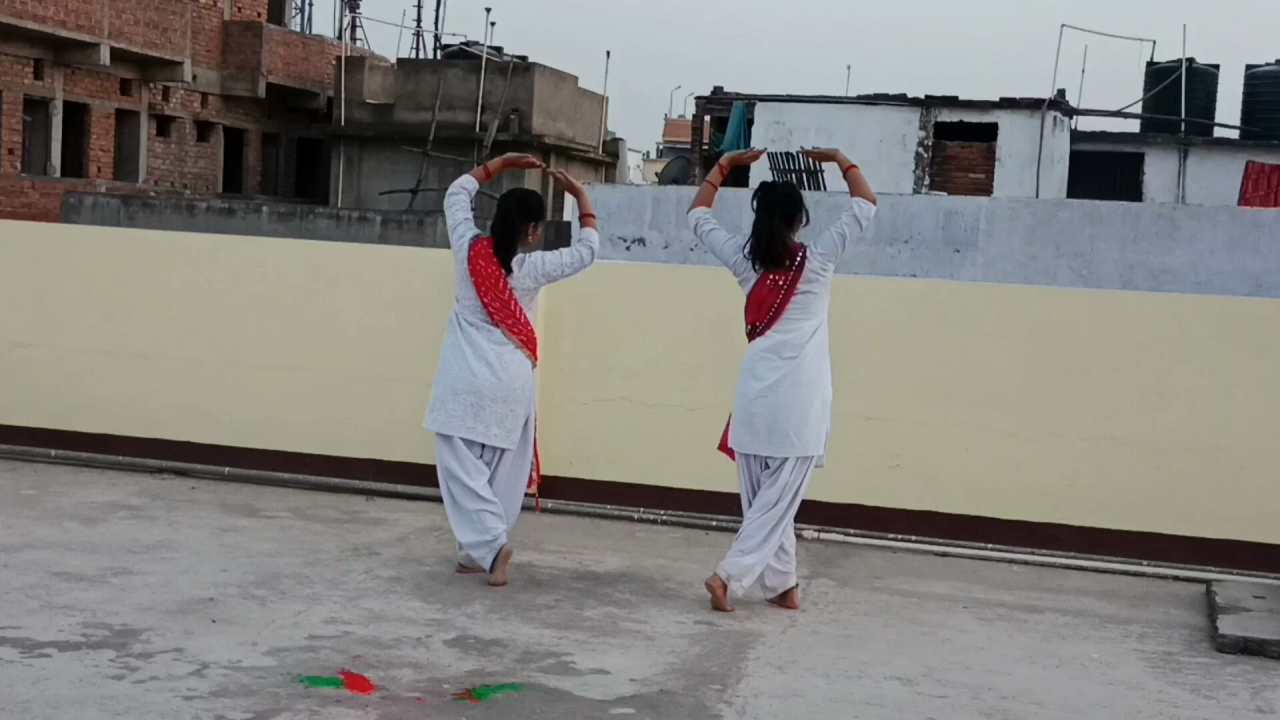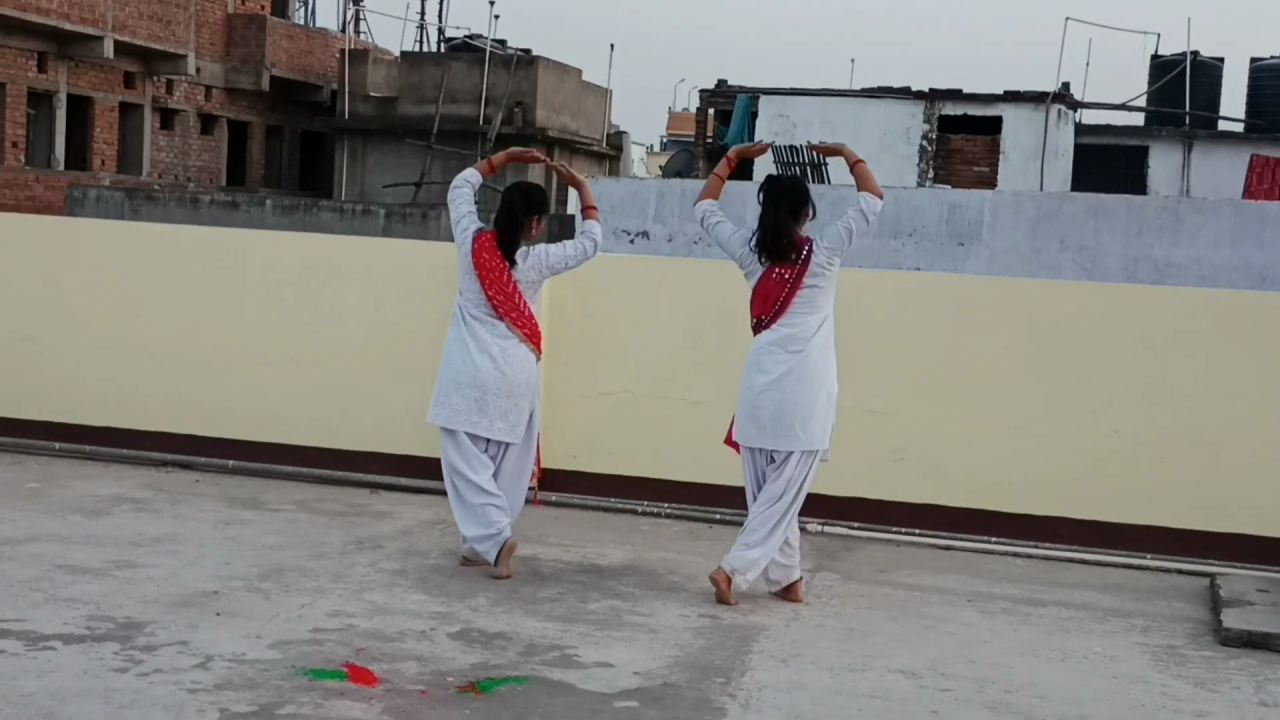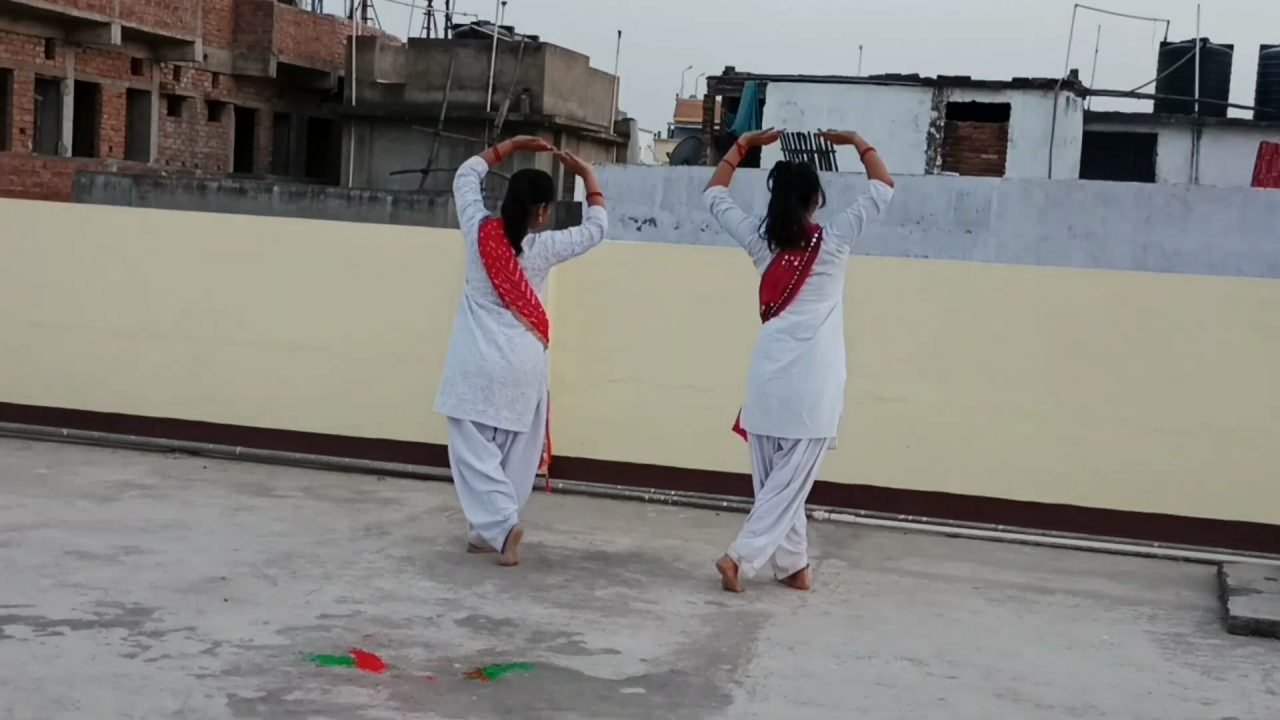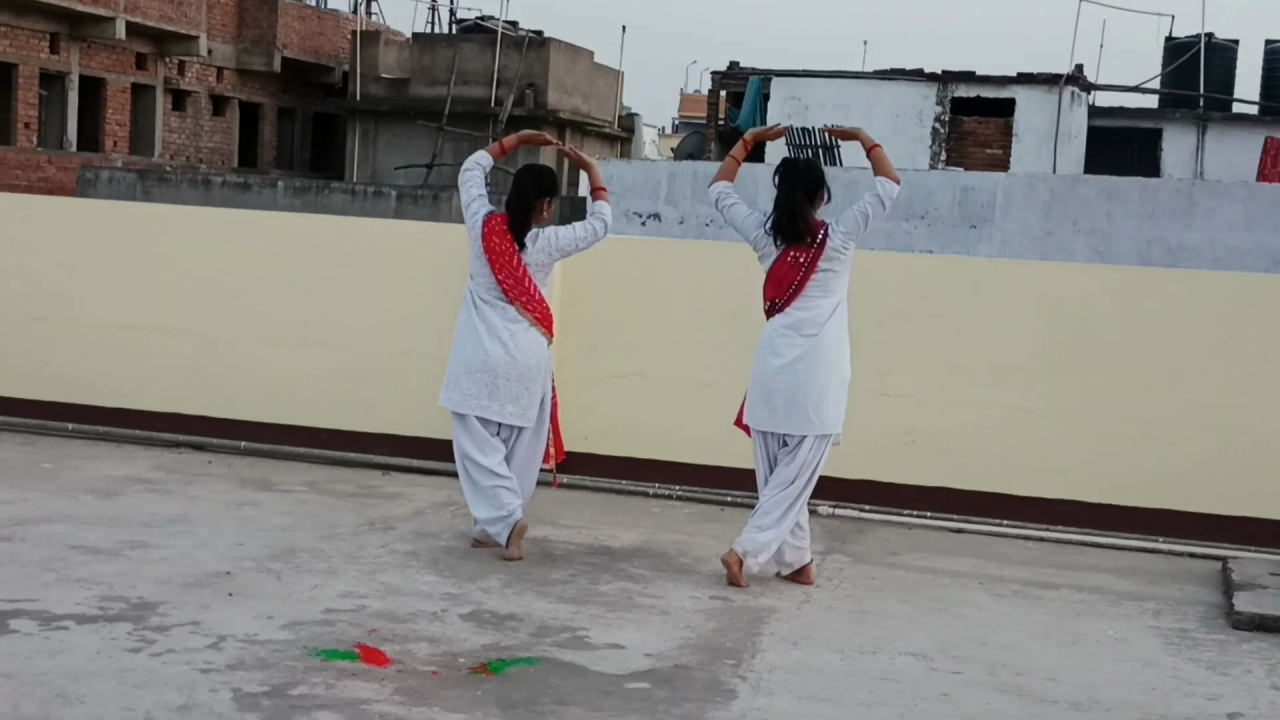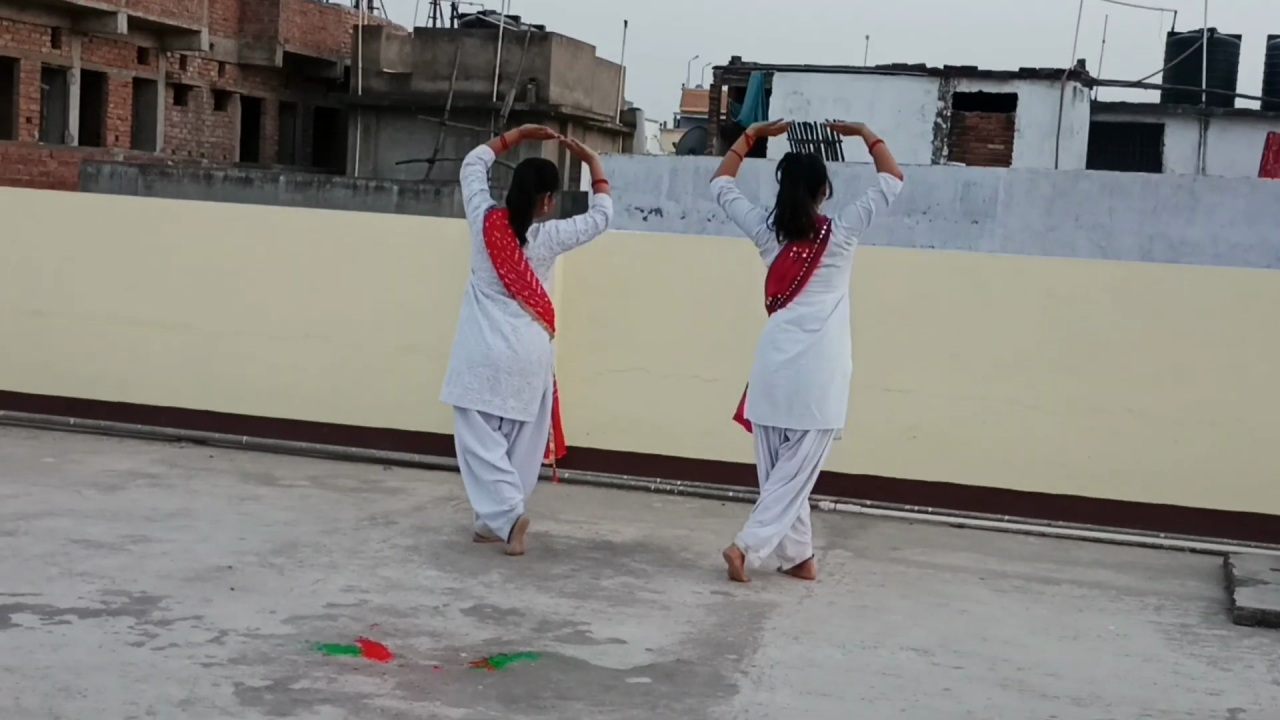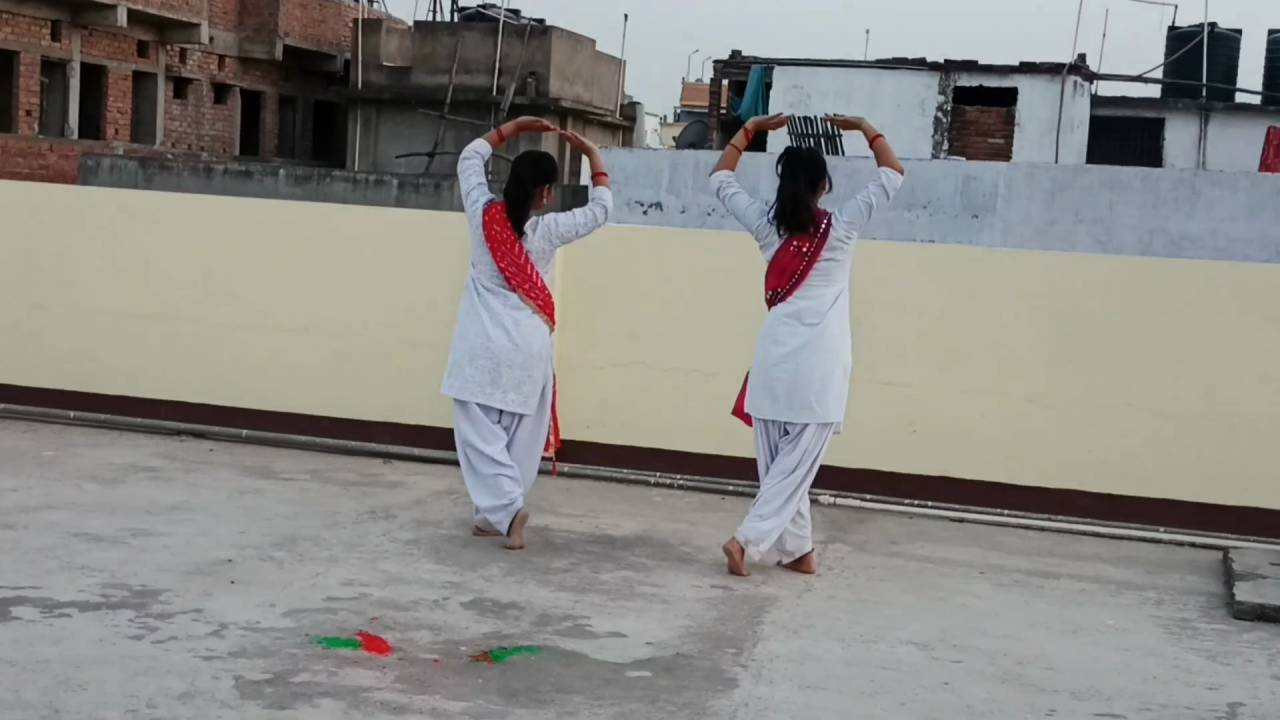
dt=0.2s
person 1, frame 1
left shoulder: (745, 260)
right shoulder: (818, 260)
left elbow: (698, 216)
right elbow: (866, 205)
left wrist: (725, 164)
right wrist: (840, 160)
left hip: (757, 392)
right hip: (800, 398)
left knee: (763, 498)
right knee: (779, 499)
left ankle: (781, 585)
right ankle: (731, 576)
person 1, frame 2
left shoulder: (751, 254)
right shoulder: (824, 254)
left elbow: (705, 208)
right elbow: (872, 199)
left wrist: (732, 157)
right wrist: (847, 154)
left hip: (762, 385)
right hip: (805, 391)
left knee: (767, 490)
right knee: (785, 492)
left ankle: (786, 578)
right ankle: (735, 569)
person 1, frame 3
left shoulder: (759, 240)
right shoulder: (833, 242)
left elbow: (714, 195)
right elbow: (882, 188)
left wrist: (743, 144)
right wrist: (857, 143)
left hip: (770, 372)
right hip: (813, 378)
left knee: (773, 479)
right knee: (791, 480)
left ankle: (791, 565)
right ankle: (742, 556)
person 1, frame 4
left shoulder: (765, 236)
right shoulder: (839, 238)
left elbow: (720, 189)
right elbow: (889, 185)
left wrist: (749, 140)
right wrist: (863, 139)
left hip: (773, 368)
right hip: (818, 375)
left knee: (777, 474)
right knee: (795, 476)
left ankle: (796, 560)
right ankle: (747, 551)
person 1, frame 5
left shoulder: (767, 231)
right shoulder: (841, 234)
left elbow: (722, 184)
right elbow: (892, 181)
left wrist: (752, 135)
right wrist: (866, 134)
left hip: (775, 363)
right hip: (819, 370)
left knee: (779, 468)
right knee: (797, 471)
left ankle: (797, 555)
right ankle: (748, 545)
person 1, frame 6
left shoulder: (766, 226)
right shoulder: (841, 228)
left elbow: (720, 179)
right elbow: (893, 175)
left wrist: (749, 129)
right wrist: (866, 129)
left hip: (775, 357)
right hip: (819, 363)
left knee: (778, 463)
right knee: (796, 465)
left ankle: (797, 549)
right ankle: (747, 540)
person 2, frame 1
left shoulder: (469, 250)
right shoulder: (533, 268)
left elbow: (457, 193)
right elbow: (586, 250)
left wrist: (501, 163)
right wrist: (580, 195)
left hip: (465, 380)
right hip: (511, 382)
left knee: (463, 466)
right knee: (503, 472)
left ankle: (488, 545)
right ankle: (476, 550)
person 2, frame 2
left shoulder: (472, 243)
right shoulder: (537, 260)
left elbow: (461, 186)
right elbow: (589, 242)
left wrist: (505, 157)
right wrist: (582, 187)
left hip: (469, 374)
right hip: (515, 376)
left knee: (467, 460)
right knee: (506, 466)
left ankle: (492, 537)
right ankle: (481, 543)
person 2, frame 3
left shoulder: (479, 231)
right shoulder: (544, 248)
left elbow: (467, 175)
right elbow: (596, 228)
left wrist: (513, 145)
right wrist: (586, 174)
left hip: (476, 361)
right hip: (523, 363)
left knee: (474, 448)
right knee: (514, 453)
left ankle: (500, 525)
right ankle: (487, 531)
person 2, frame 4
left shoulder: (483, 226)
right shoulder: (547, 244)
left elbow: (471, 170)
right elbow: (600, 223)
left wrist: (517, 140)
right wrist: (591, 169)
left hip: (480, 357)
right hip: (526, 360)
left knee: (478, 444)
right knee: (519, 449)
left ankle: (504, 520)
right ankle: (491, 526)
person 2, frame 5
left shoulder: (485, 221)
right shoulder: (549, 237)
left elbow: (474, 163)
right elbow: (601, 215)
left wrist: (519, 135)
right wrist: (593, 161)
left hip: (482, 351)
right hip: (528, 354)
left knee: (480, 438)
right knee: (520, 443)
left ankle: (506, 514)
right ankle: (493, 520)
person 2, frame 6
left shoulder: (484, 214)
right shoulder: (548, 230)
left elbow: (470, 157)
right elbow: (600, 209)
left wrist: (515, 127)
right wrist: (592, 154)
left hip: (483, 344)
right hip: (528, 347)
left knee: (480, 431)
right knee: (520, 437)
left ankle: (505, 509)
right ankle: (494, 514)
